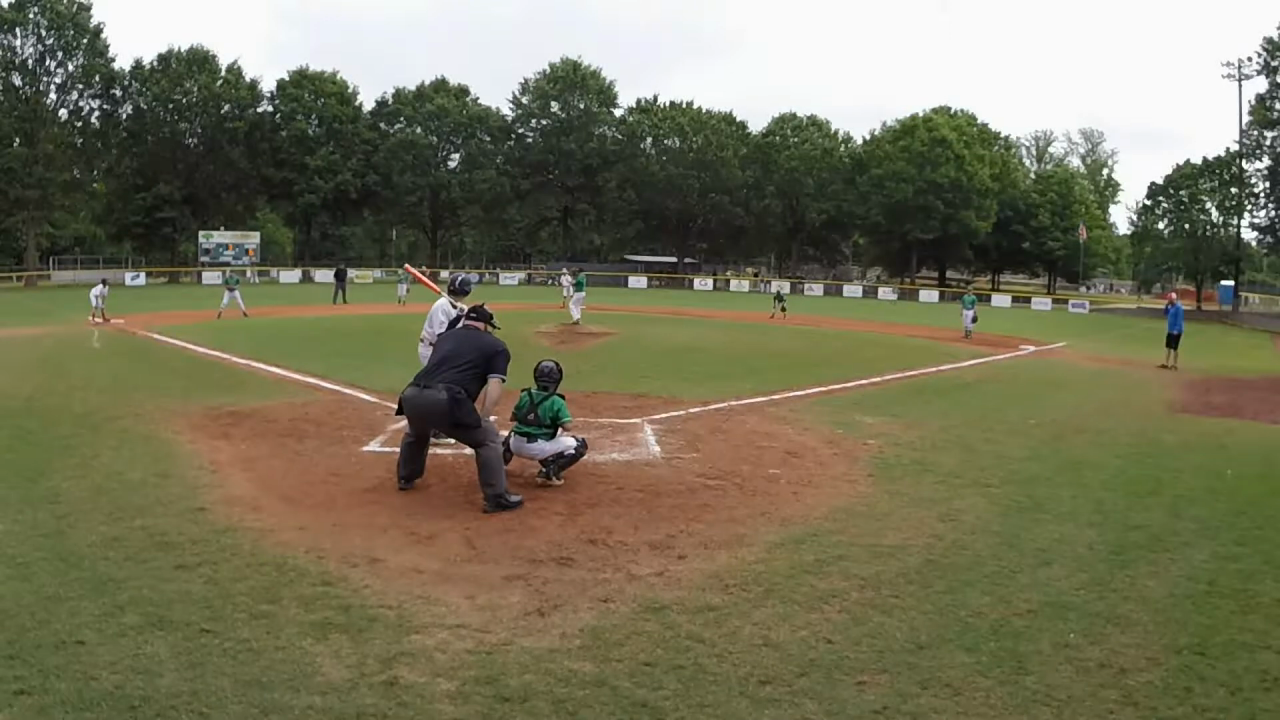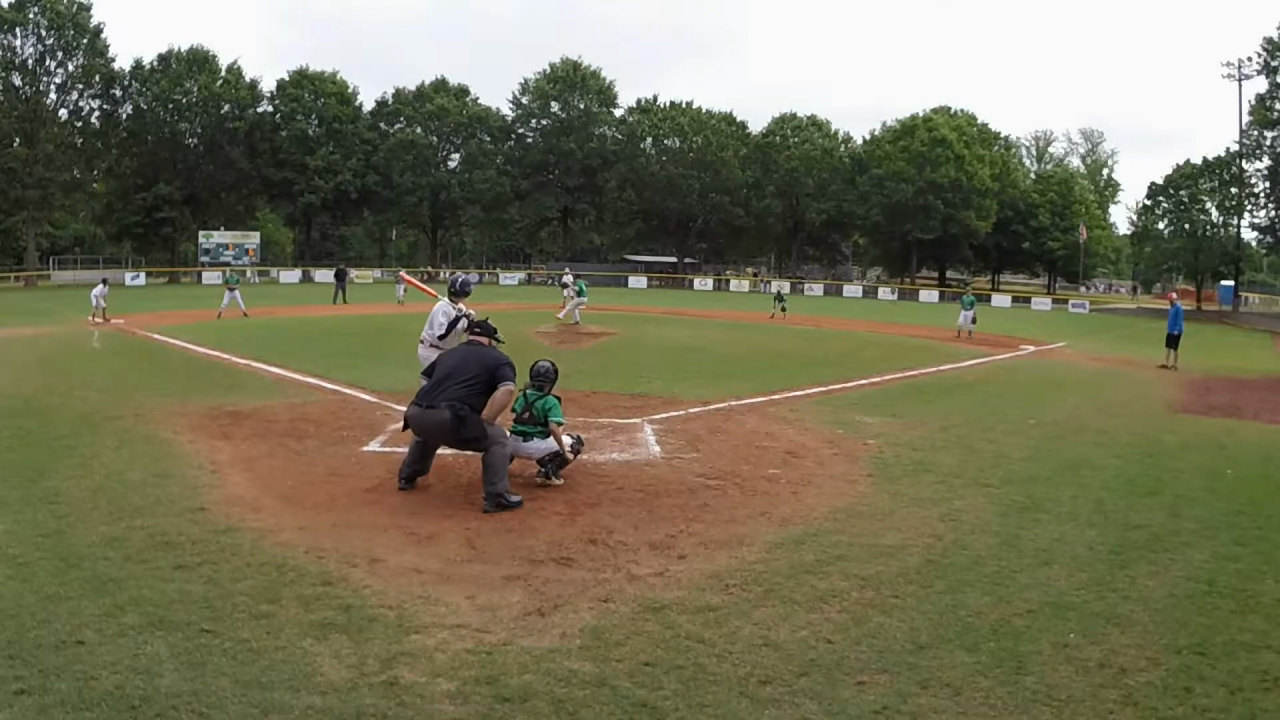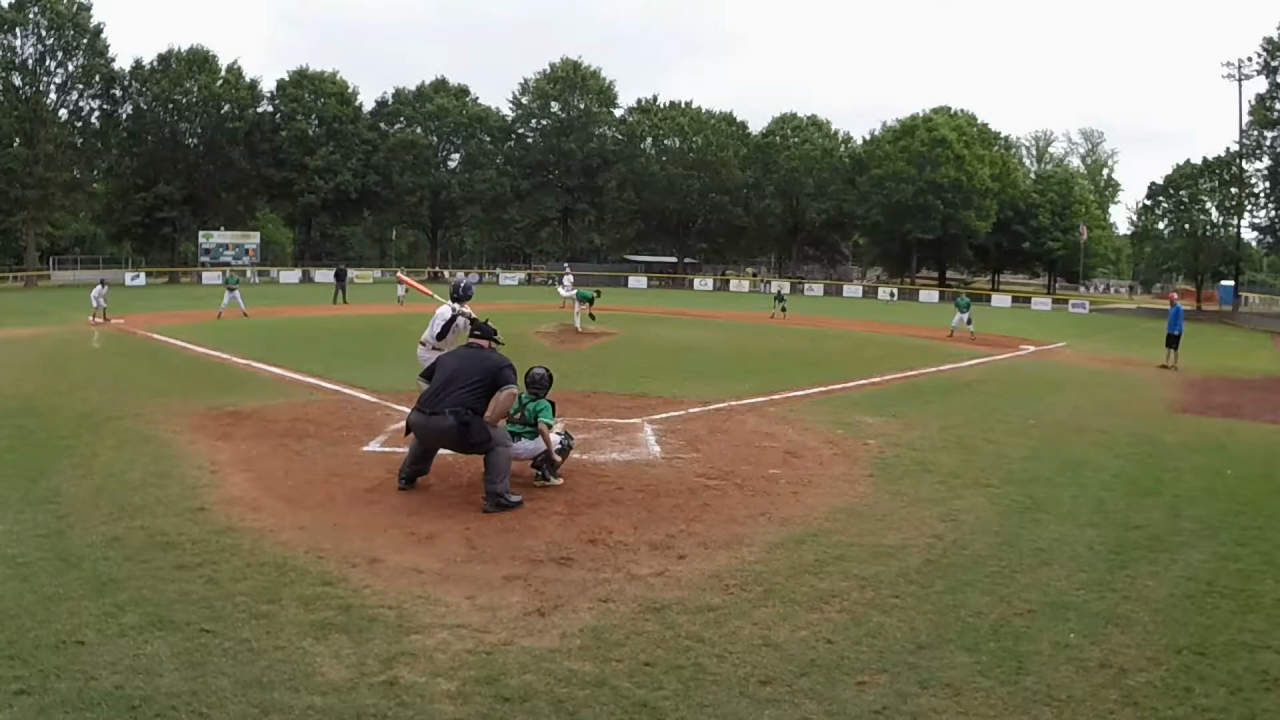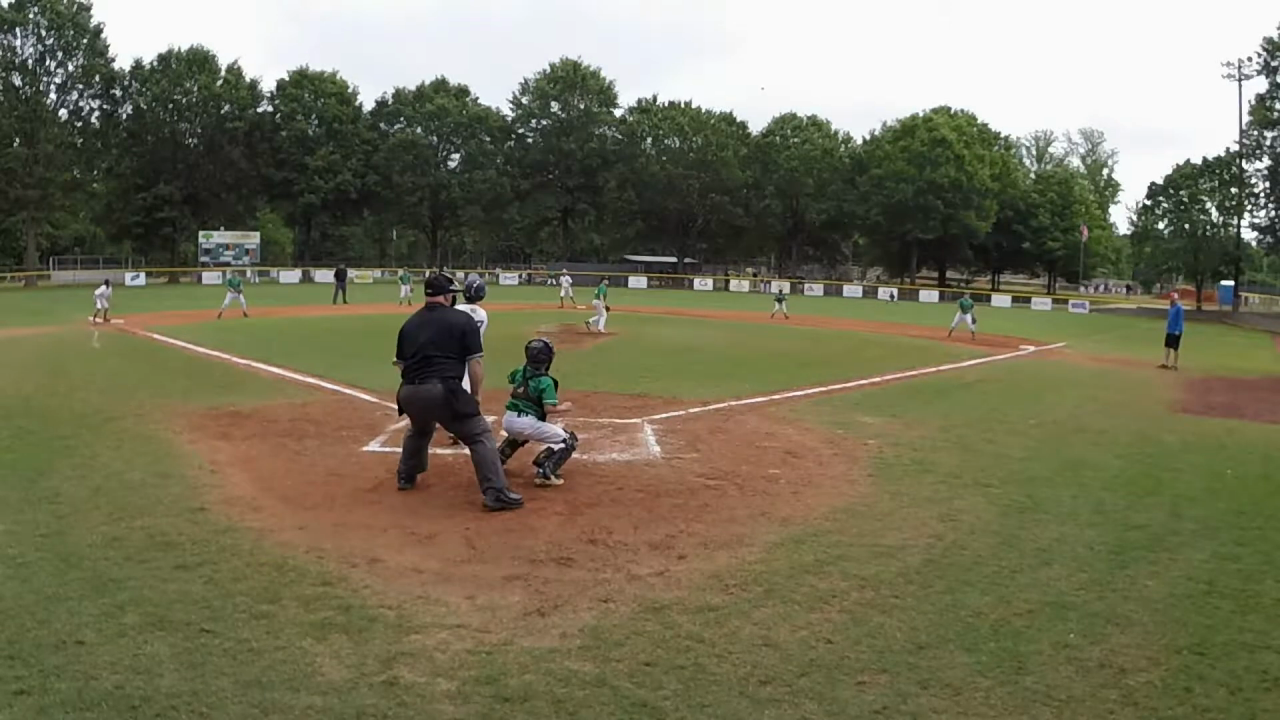
dt=0.7s
person 1, frame 1
left shoulder: (446, 336)
right shoulder: (495, 345)
right elbow: (494, 385)
right wrist: (481, 420)
left hip: (412, 395)
right hip: (444, 400)
left knee: (416, 433)
right knee: (488, 439)
left ankle: (406, 478)
right ankle: (497, 498)
person 1, frame 2
left shoulder: (449, 353)
right shoulder: (498, 358)
left elbow: (425, 379)
right elbow: (506, 390)
right wrist: (486, 422)
left hip: (416, 414)
right hip: (448, 418)
left knee: (427, 435)
right knee: (498, 440)
left ankle: (407, 478)
right ankle: (497, 498)
person 1, frame 3
left shoulder: (448, 356)
right shoulder: (499, 361)
left elbow: (423, 381)
right elbow: (510, 393)
right wrist: (489, 423)
left hip: (419, 421)
right hip: (453, 426)
right knee: (501, 440)
left ankle: (407, 477)
right ankle: (497, 497)
person 1, frame 4
left shoulder: (410, 323)
right shoulder: (462, 320)
left elbow: (401, 362)
right elbow: (475, 361)
right wrist: (475, 394)
left hip: (409, 392)
right hip: (442, 391)
left knee: (419, 429)
right knee: (480, 435)
left ankle: (406, 476)
right ankle: (496, 492)
